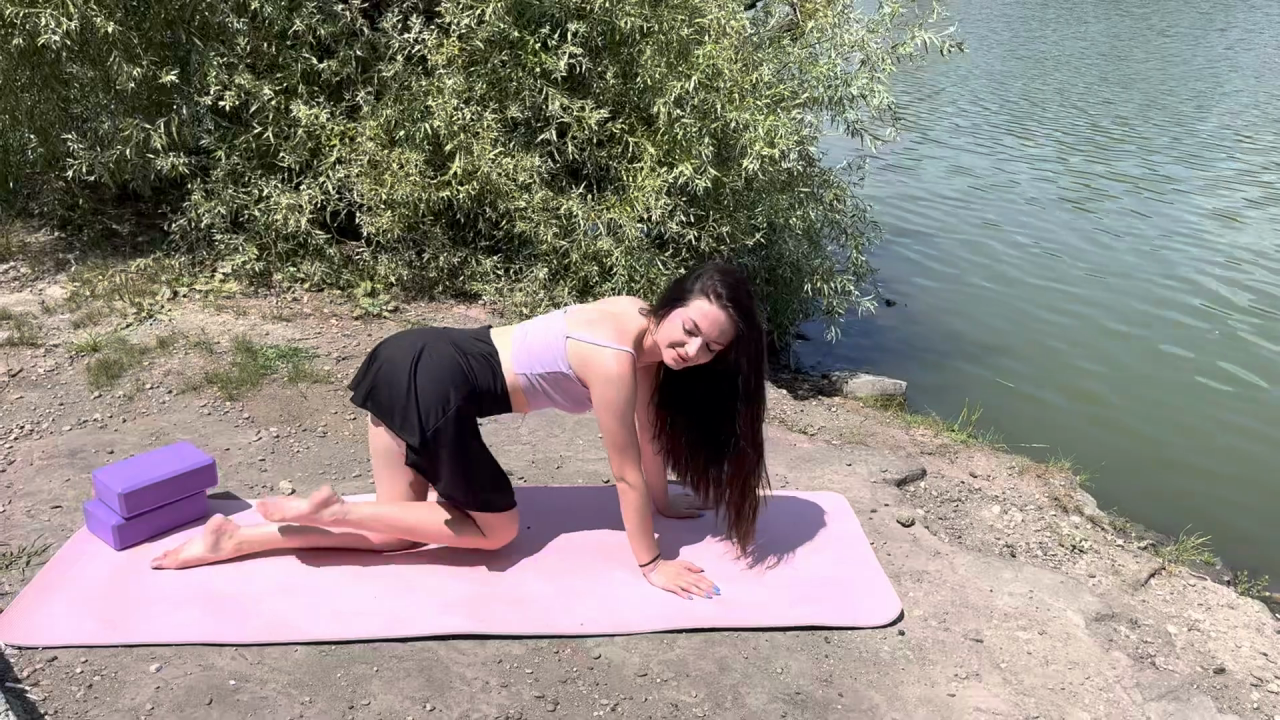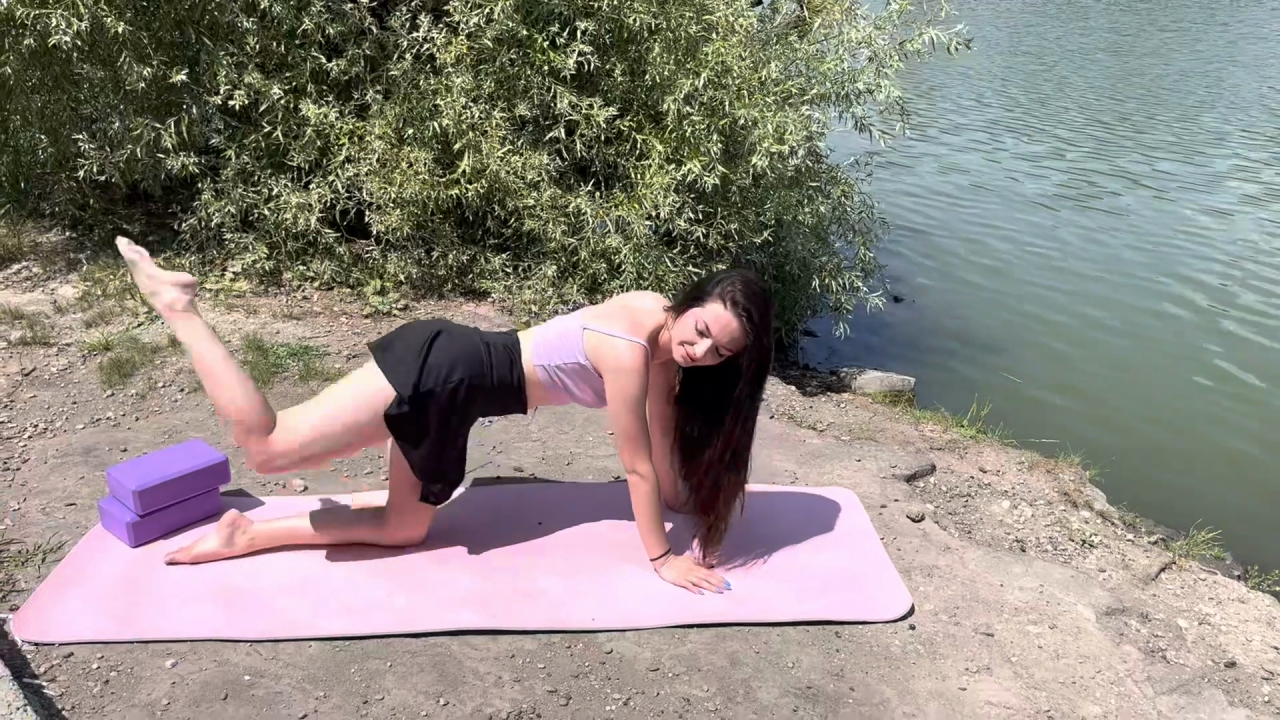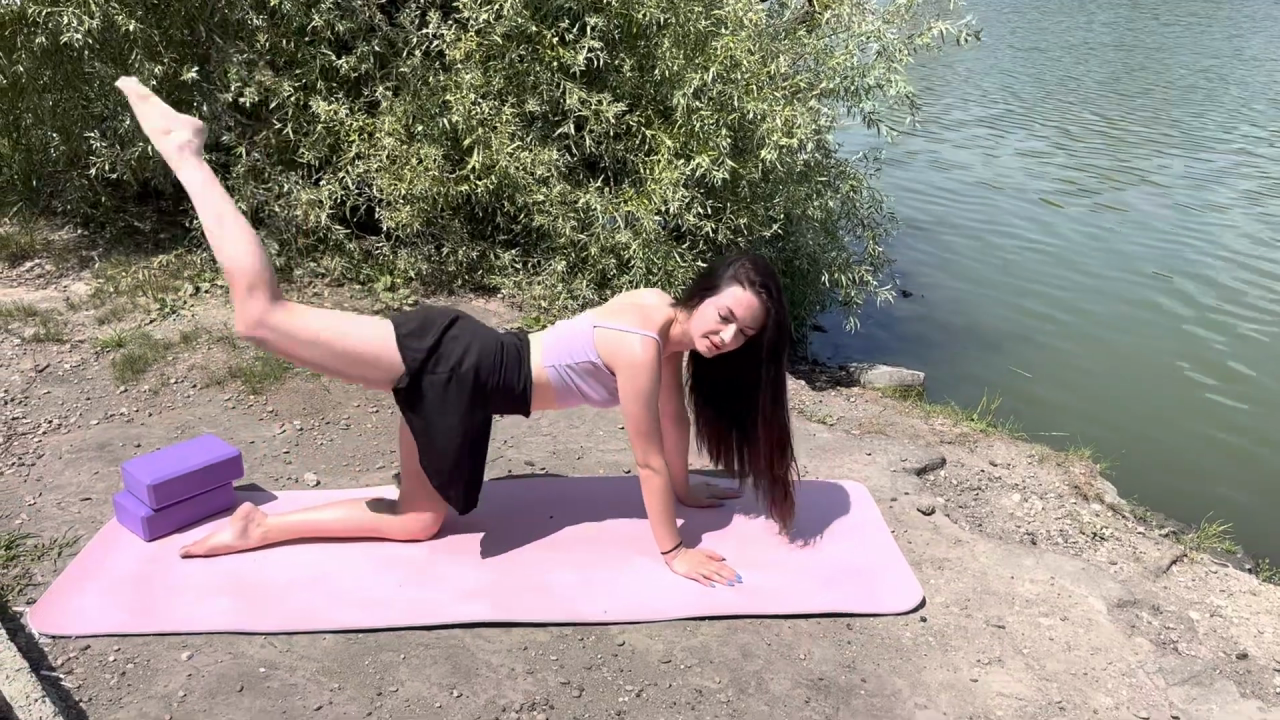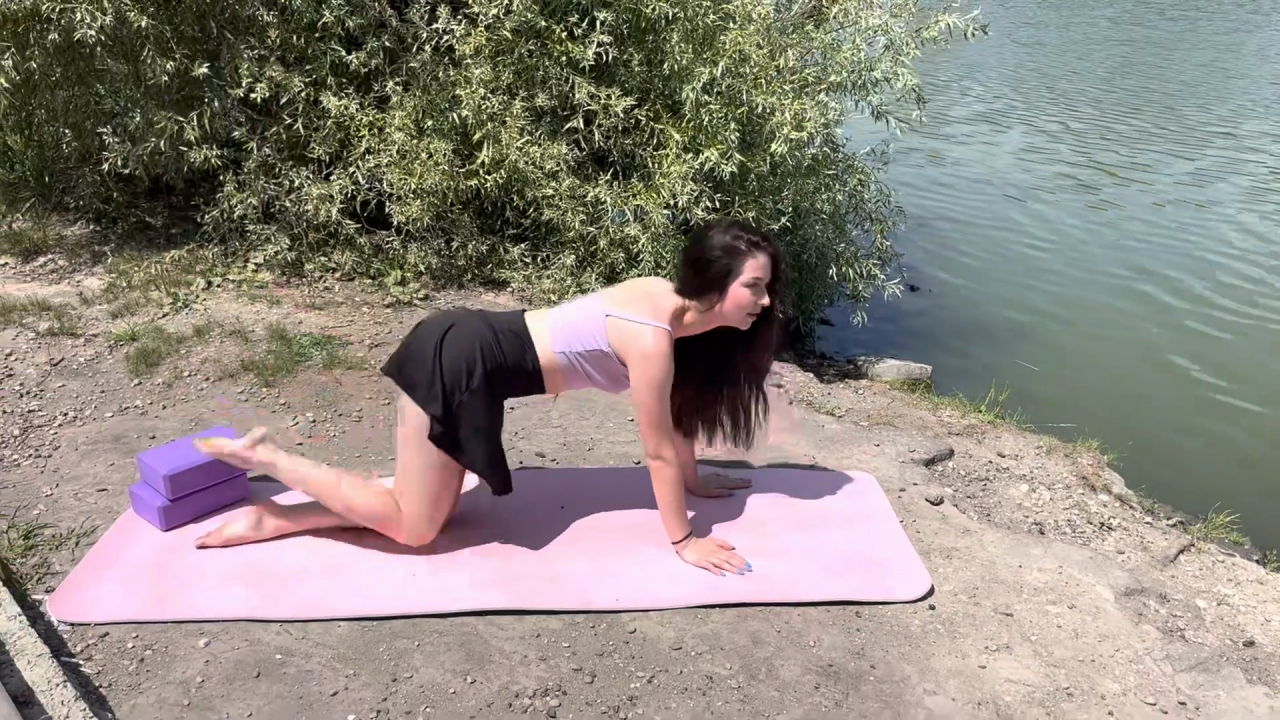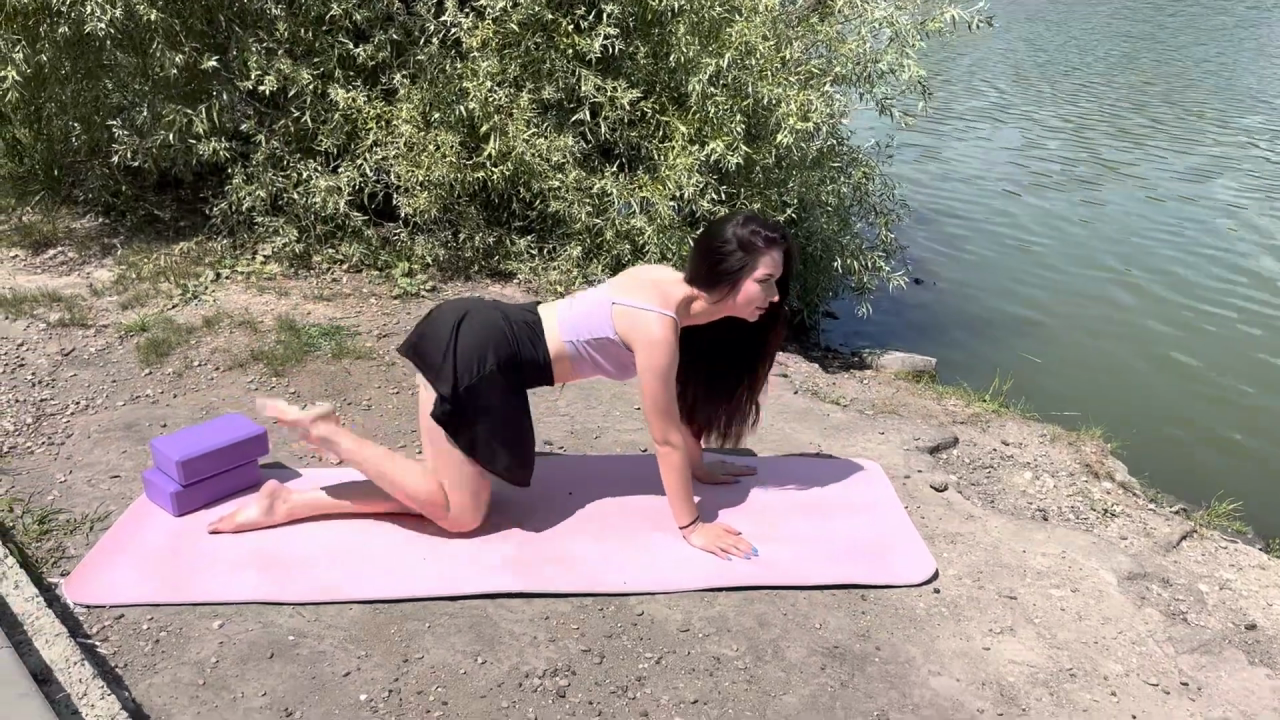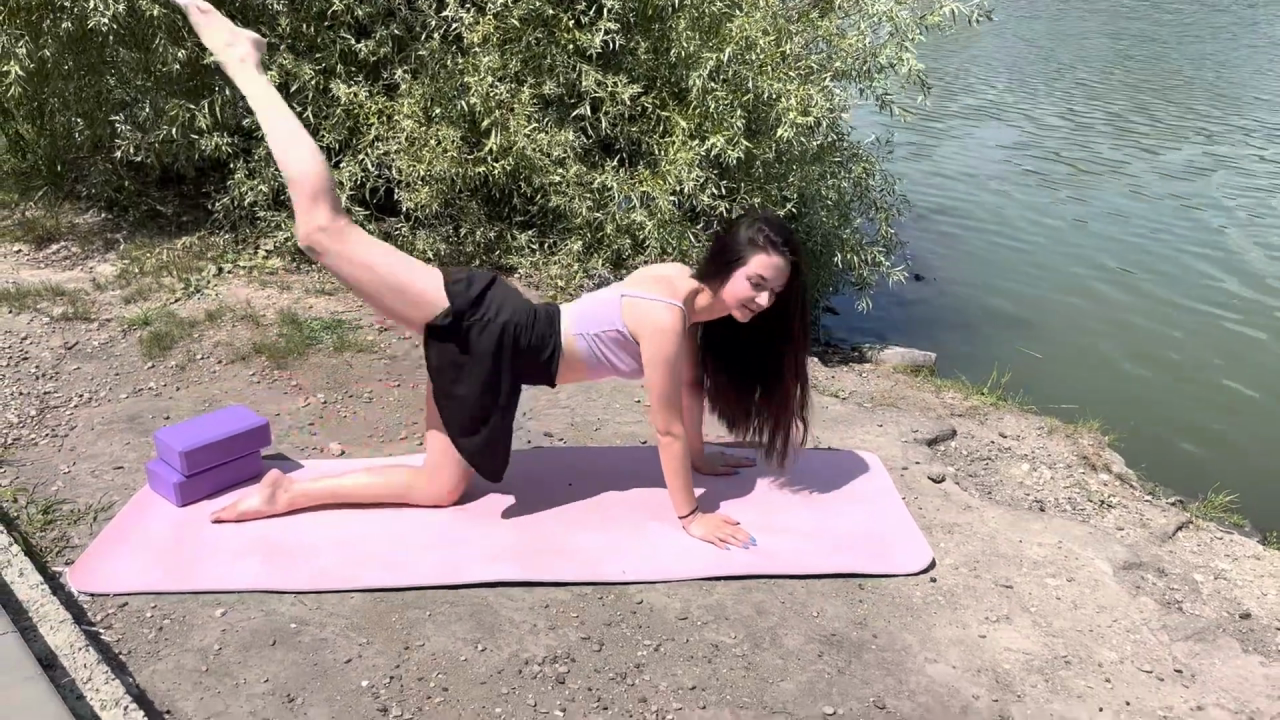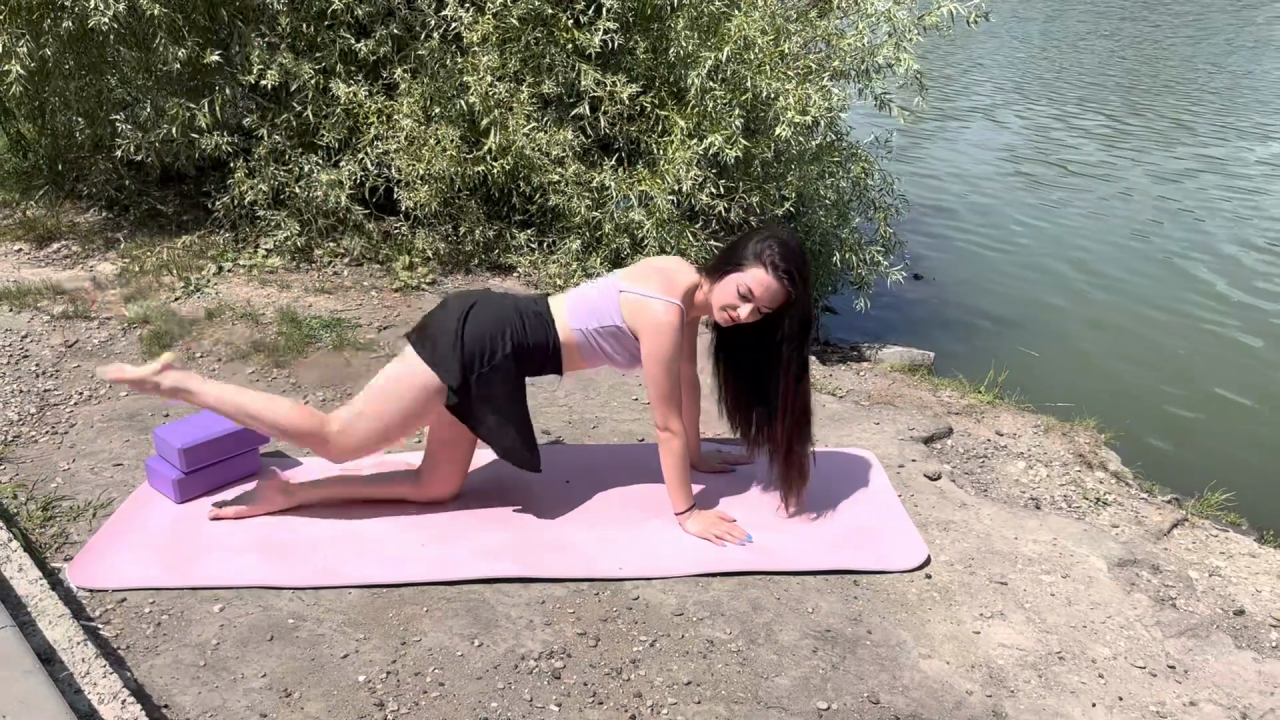
dt=0.5s
person 1, frame 1
left shoulder: (639, 319)
right shoulder: (615, 360)
left elbow: (649, 429)
right elbow: (626, 472)
left wrist: (661, 500)
right wrist: (650, 562)
left hip: (418, 361)
right hip: (433, 387)
left knee: (399, 527)
right knee: (496, 530)
left ankle: (234, 538)
right ankle: (332, 509)
person 1, frame 2
left shoulder: (655, 310)
right shoulder: (630, 352)
left elbow: (660, 430)
right elbow: (638, 466)
left wrist: (674, 505)
right wrist: (664, 558)
left hip: (460, 368)
right hip: (441, 372)
left knee: (406, 525)
right knee: (266, 449)
left ankle: (247, 529)
right ankle: (180, 304)
person 1, frame 3
left shoulder: (660, 313)
right shoulder: (642, 346)
left elbow: (674, 424)
right elbow: (648, 463)
left wrist: (685, 491)
right wrist: (672, 551)
left hip: (465, 377)
right hip: (450, 364)
left knee: (418, 523)
right knee: (260, 314)
left ankle: (258, 526)
right ankle: (184, 150)
person 1, frame 4
left shoulder: (667, 298)
right shoulder: (652, 340)
left elbow: (677, 409)
right elbow: (658, 449)
left wrist: (693, 480)
right wrist: (683, 538)
left hip: (462, 343)
right hip: (463, 363)
left knee: (429, 511)
right knee: (413, 528)
left ankle: (272, 516)
right ankle: (259, 456)
person 1, frame 5
left shoulder: (675, 286)
right shoulder: (658, 324)
left elbow: (684, 398)
right elbow: (665, 436)
left wrist: (699, 466)
right wrist: (689, 524)
left hip: (471, 332)
right hip: (478, 352)
left knee: (447, 497)
right knee: (459, 514)
left ankle: (284, 502)
right ankle: (325, 431)
person 1, frame 6
left shoulder: (685, 294)
right shoulder: (665, 312)
left elbow: (688, 391)
right elbow: (666, 423)
left wrist: (696, 458)
right wrist: (687, 512)
left hip: (486, 357)
right hip: (478, 331)
left knee: (438, 489)
right knee: (321, 225)
left ankle: (286, 494)
right ankle: (244, 65)
person 1, frame 7
left shoulder: (687, 282)
right shoulder: (666, 310)
left elbow: (684, 384)
right elbow: (668, 421)
left wrist: (695, 457)
right wrist: (684, 509)
left hip: (495, 334)
right hip: (482, 341)
left knee: (437, 483)
right knee: (333, 438)
left ankle: (281, 491)
right ankle: (178, 380)
